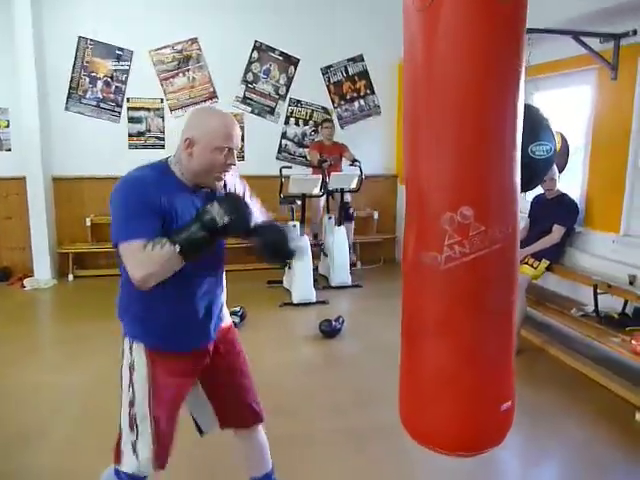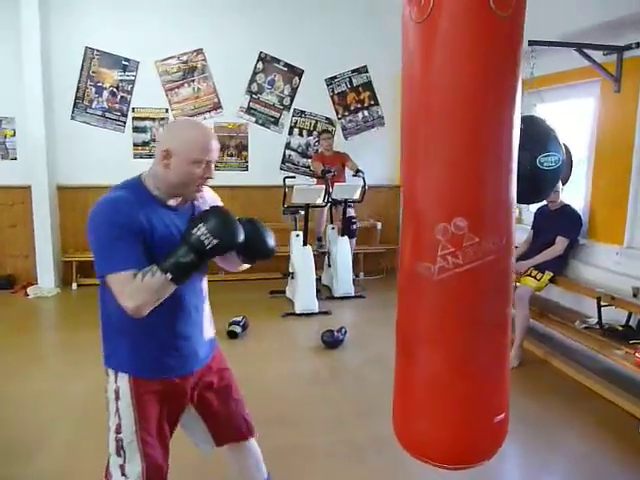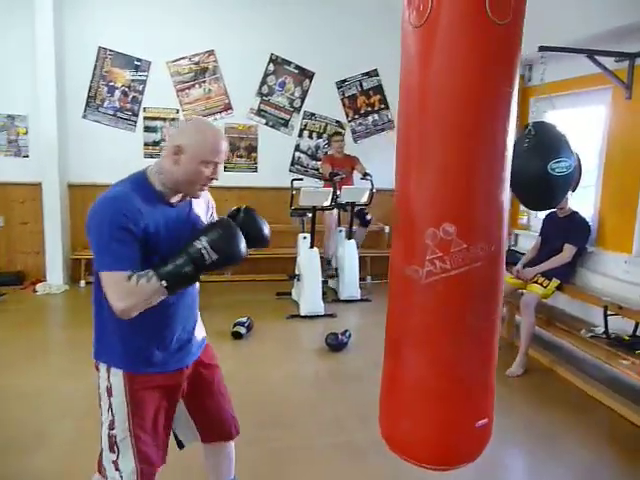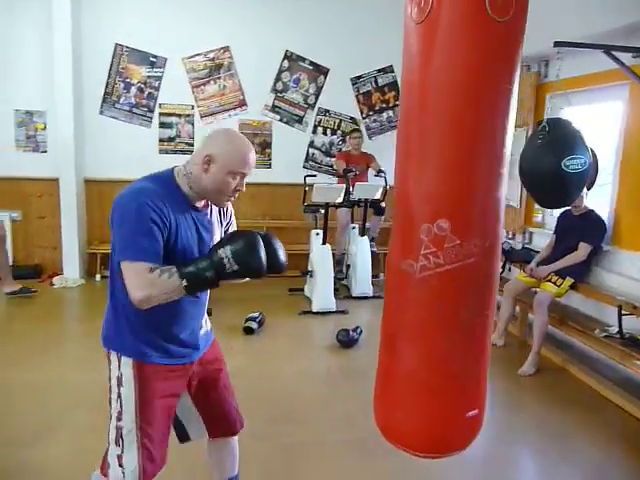
dt=0.2s
person 1, frame 1
left shoulder: (227, 184)
right shoulder: (138, 189)
left elbow: (261, 225)
right elbow: (141, 271)
left wrist: (271, 236)
right wrist: (202, 229)
left hip: (212, 331)
right hip: (156, 344)
left knee: (248, 418)
person 1, frame 2
left shoulder: (202, 200)
right shoulder: (115, 212)
left elbow: (230, 262)
right elbow: (134, 301)
left wrist: (247, 245)
right wrist: (193, 250)
left hip: (202, 354)
right hip: (142, 370)
left knee: (239, 434)
person 1, frame 3
left shoulder: (193, 197)
right shoulder: (117, 209)
left elbow: (213, 255)
right elbow: (124, 301)
left wrist: (236, 235)
right wrist: (193, 260)
left hip: (190, 348)
right hip: (135, 364)
left knee: (221, 432)
person 1, frame 4
left shoulder: (217, 204)
right shoulder: (142, 203)
left elbow: (227, 271)
right elbow: (143, 292)
left wrist: (255, 256)
right wrist: (215, 264)
left hip: (196, 343)
right hip: (144, 354)
left knee: (225, 426)
person 2, frame 1
left shoulder: (568, 204)
right shoulder: (537, 200)
left elbow: (555, 237)
left wrist: (525, 251)
left hip: (544, 252)
right hip: (523, 248)
left knee: (518, 283)
left ankle: (514, 338)
person 2, frame 2
left shoulder: (571, 216)
right shoulder: (541, 211)
left elbow: (558, 249)
left wrist: (528, 263)
right wrist: (514, 258)
left hip: (548, 264)
right hip: (526, 259)
left knee: (521, 294)
left ankle: (516, 350)
person 2, frame 3
left shoulder: (580, 224)
right shoulder: (550, 217)
left elbow: (566, 256)
left wrist: (536, 270)
right wrist: (520, 264)
left hip: (555, 271)
right hip: (533, 266)
left knee: (527, 301)
left ankle: (522, 358)
person 2, frame 4
left shoulder: (595, 222)
right shoulder: (564, 216)
left elbow: (581, 254)
left wrist: (549, 268)
right wrist: (535, 262)
left hip: (570, 270)
right hip: (547, 265)
left knee: (541, 300)
right knee: (510, 288)
left ankle: (534, 357)
right ankle: (499, 335)
person 3, frame 1
left shoulder: (340, 146)
right shoulder: (315, 145)
left elbow: (349, 156)
right elbow: (314, 157)
left wrist: (354, 160)
right wrist: (320, 161)
left knee: (348, 213)
right knee: (318, 204)
left ankle: (349, 249)
right ankle: (316, 236)
person 3, frame 2
left shoulder: (342, 156)
right shoulder: (317, 157)
left elbow: (351, 165)
right elbow: (317, 168)
left wrist: (357, 170)
right wrist: (323, 172)
left knee: (351, 225)
right knee: (322, 209)
right ankle: (319, 240)
person 3, frame 3
left shoulder: (351, 159)
right shoulder: (327, 158)
left elbow: (361, 169)
right elbow: (326, 170)
left wrist: (365, 174)
right wrist: (331, 173)
left knee: (366, 219)
right knee: (331, 226)
right ankle: (329, 262)
person 3, frame 4
left shoulder: (368, 157)
right shoulder: (343, 155)
left elbow: (376, 166)
right elbow: (340, 166)
left wrist: (380, 171)
right wrist: (345, 171)
left knee: (380, 207)
right knee: (343, 225)
left ankle: (371, 239)
right ankle: (339, 263)
